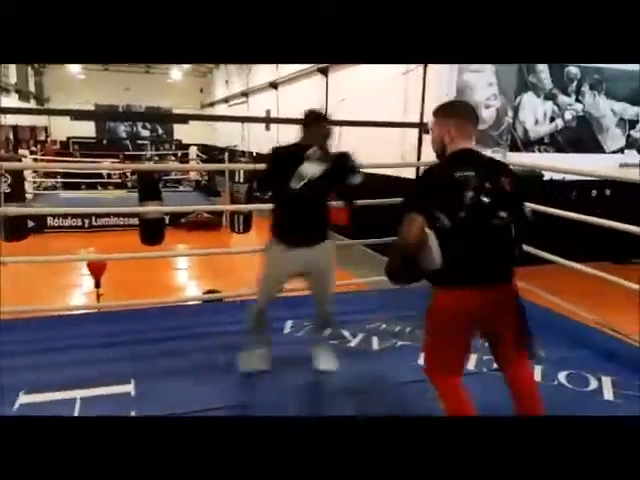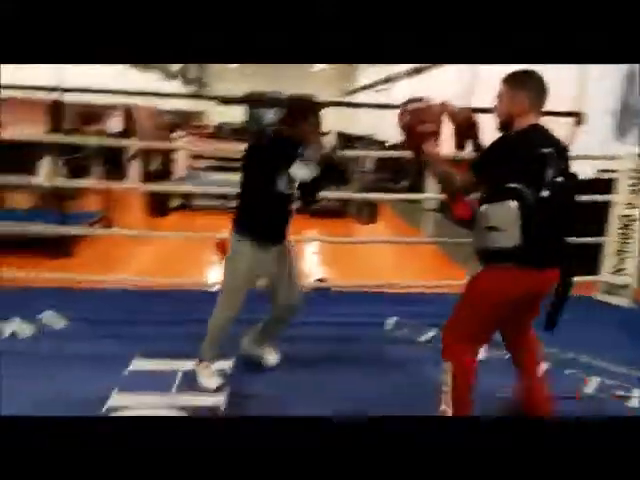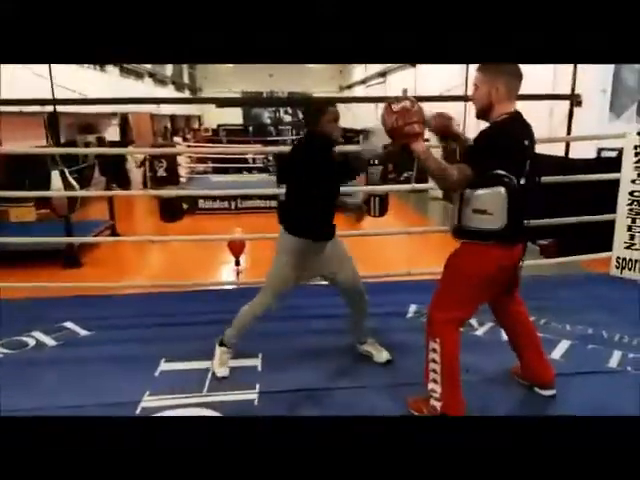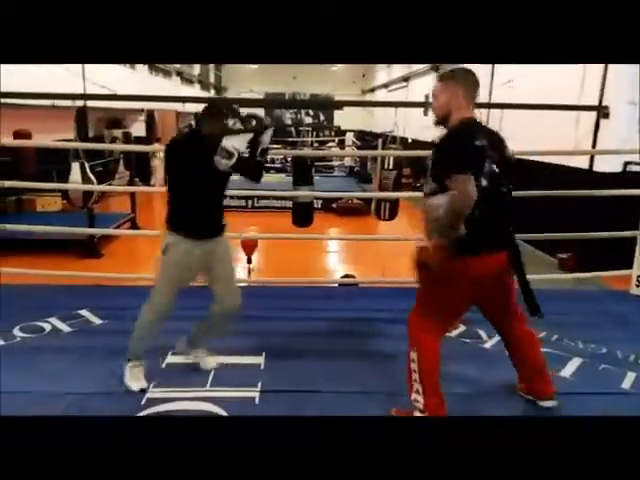
dt=0.7s
person 1, frame 1
left shoulder: (434, 176)
right shoulder: (503, 173)
left elbow: (411, 235)
right elbow: (521, 224)
left wrist: (399, 257)
left hip: (455, 292)
right hip: (501, 287)
left knee: (442, 368)
right knee: (515, 360)
person 1, frame 2
left shoulder: (511, 147)
right shoulder: (555, 148)
left elbow: (457, 188)
left wrist: (429, 148)
left hip: (509, 270)
right hip: (547, 268)
left knee: (458, 341)
right knee: (516, 332)
left ankle: (456, 411)
right ankle: (535, 404)
person 1, frame 3
left shoulder: (496, 136)
right shoulder: (520, 130)
left elbow: (452, 181)
left wrist: (417, 144)
right wrist: (452, 137)
left hip: (484, 247)
right hip: (512, 242)
left knee: (443, 319)
right knee: (510, 307)
left ankle: (445, 406)
right ankle: (540, 376)
person 1, frame 4
left shoulder: (453, 142)
right shoulder: (493, 140)
left elbow: (464, 195)
left wrist: (438, 242)
left hip: (464, 256)
right hip: (499, 251)
left knee: (423, 325)
right knee: (511, 320)
left ankle: (428, 410)
right ankle: (540, 388)
person 2, frame 1
left shoulder: (331, 163)
right shoulder: (281, 157)
left elbow: (349, 191)
right elbow: (278, 193)
left wrist: (352, 175)
right wrist: (307, 171)
left hip: (318, 245)
right hip: (283, 244)
left knee: (325, 306)
right knee: (263, 302)
left ankle: (319, 345)
right ankle: (259, 347)
person 2, frame 2
left shoulder: (295, 152)
right shoulder: (261, 149)
left elbow: (305, 195)
right elbow: (268, 193)
left wrist: (323, 170)
right wrist: (305, 167)
left hip: (277, 242)
right hip: (249, 242)
left knee: (290, 304)
right knee: (228, 308)
left ankle: (257, 342)
right ankle: (205, 361)
person 2, frame 3
left shoulder: (325, 147)
right shoulder: (305, 149)
right elbow: (346, 170)
left hip: (326, 238)
right hip: (296, 240)
left knee: (356, 292)
right knee: (266, 300)
left ankle: (363, 340)
right ankle: (226, 345)
person 2, frame 4
left shoulder: (224, 144)
right shoulder: (180, 147)
left elbow: (254, 174)
right elbow: (202, 177)
left wrist: (257, 141)
right wrist: (230, 147)
left hip: (214, 238)
right hip: (183, 240)
left knee: (230, 303)
right knee: (159, 306)
left ankle: (193, 344)
right ankle: (135, 360)
